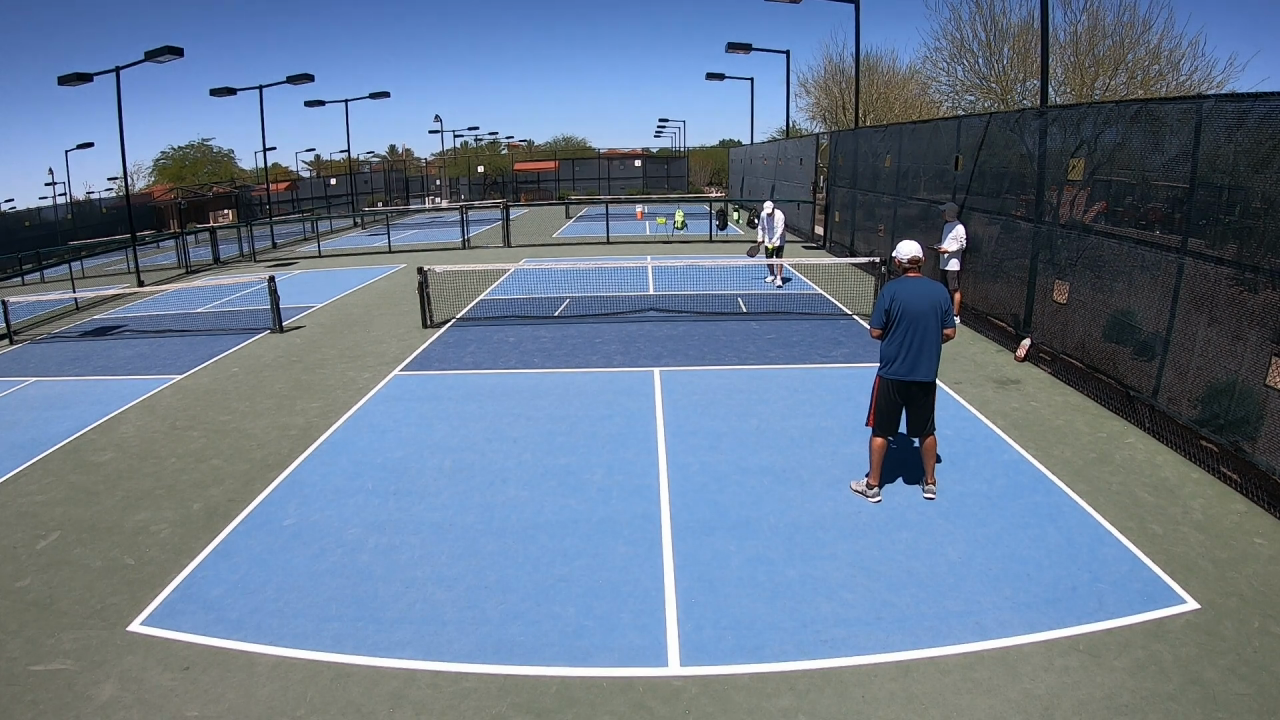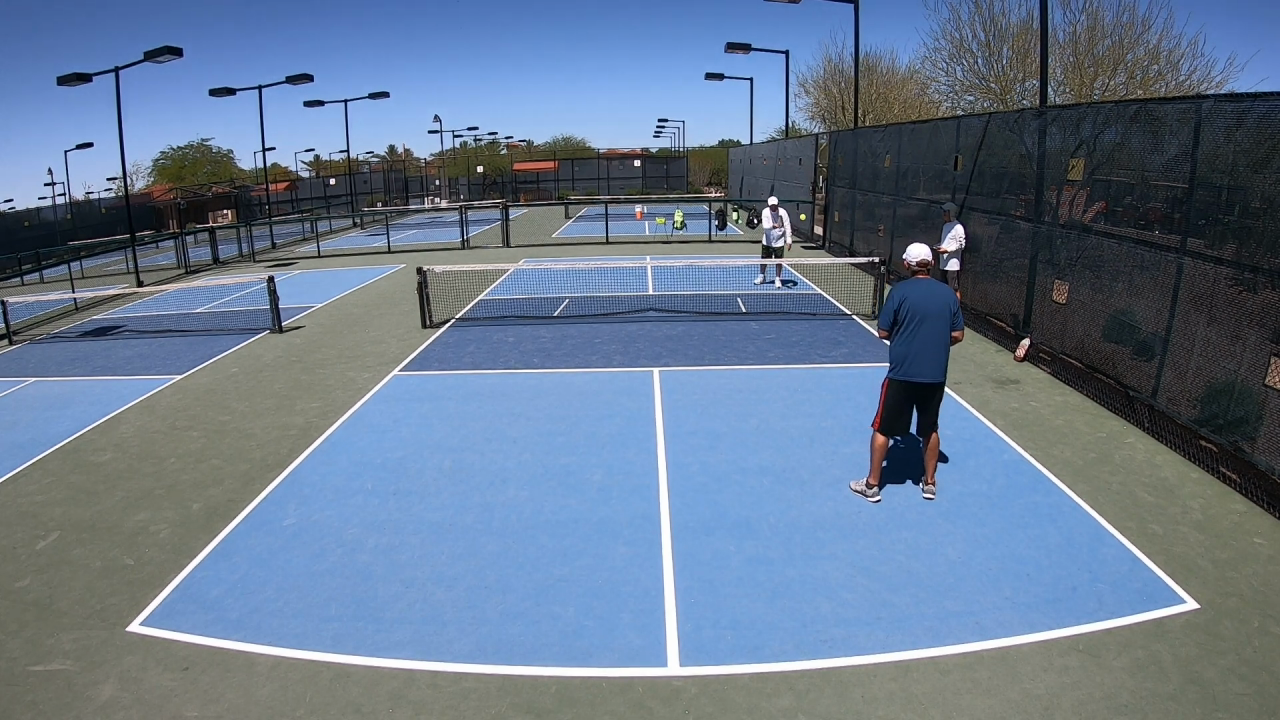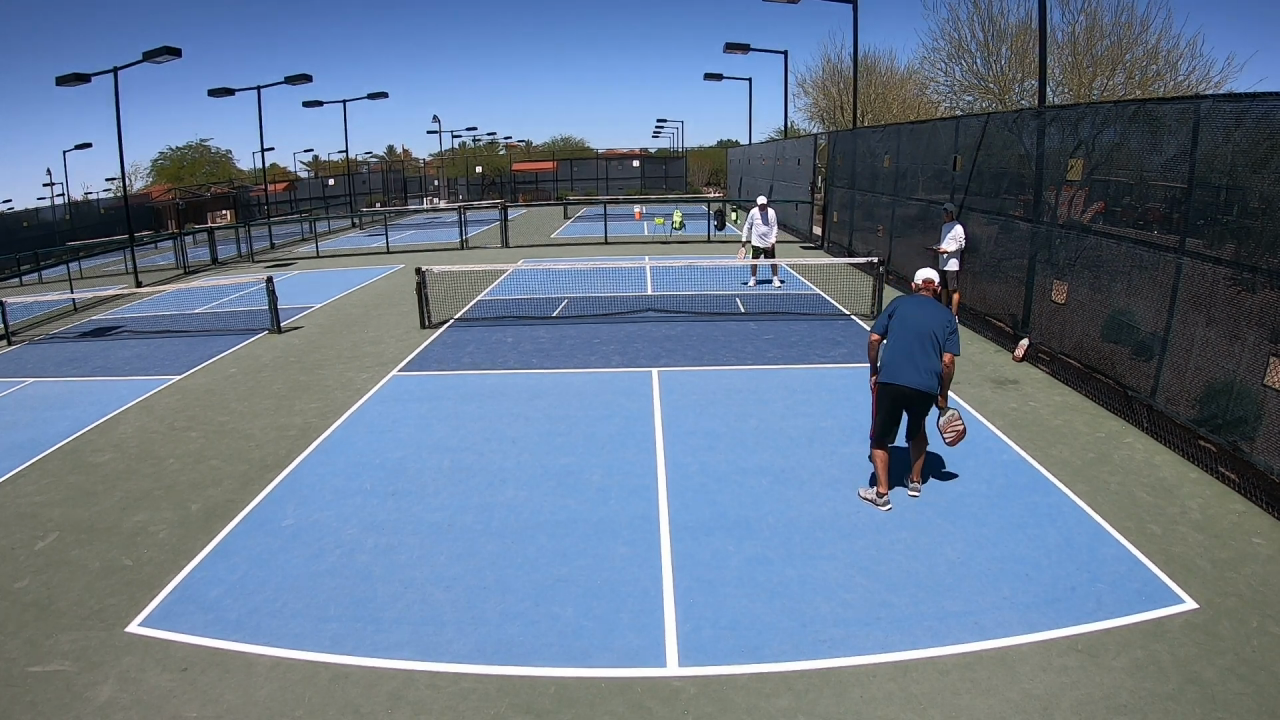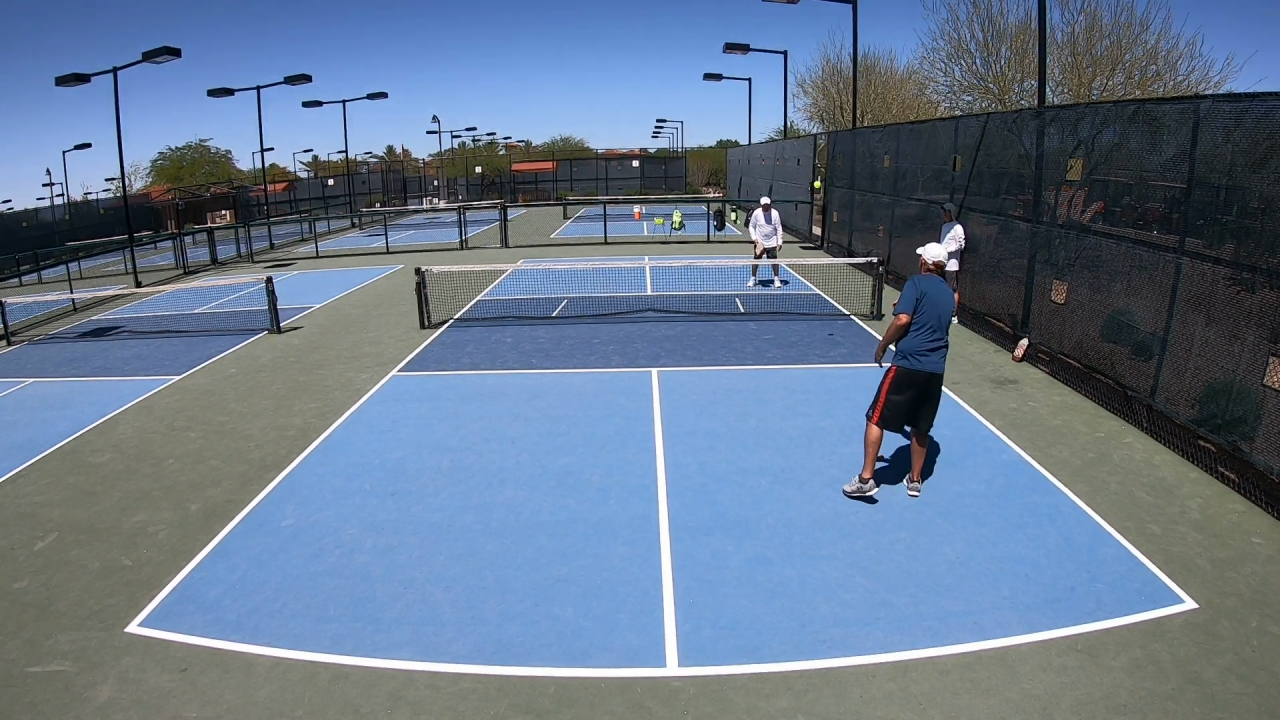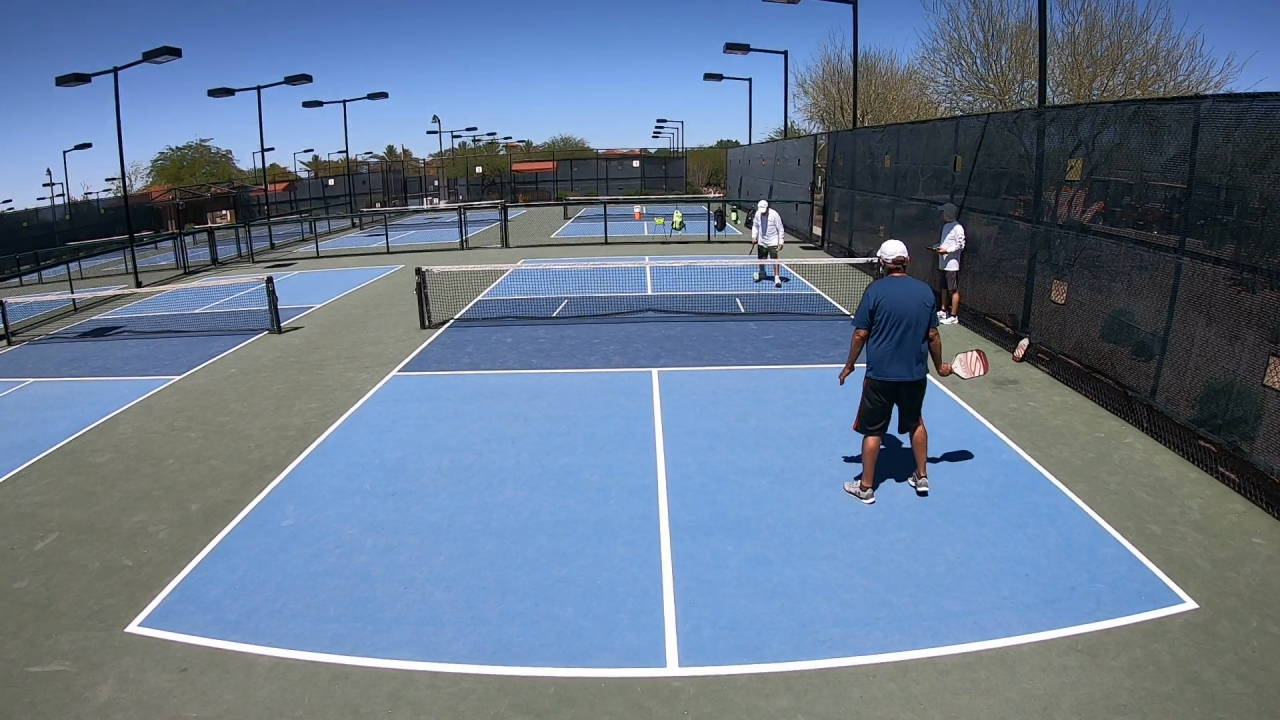
dt=0.7s
person 1, frame 1
left shoulder: (890, 290)
right shoulder: (940, 291)
left elbow: (875, 332)
right elbow: (949, 333)
left hip: (892, 374)
right hip: (926, 375)
left knee: (880, 430)
right knee: (926, 431)
left ankle: (872, 485)
right ankle: (930, 482)
person 1, frame 2
left shoulder: (900, 291)
right shoulder: (948, 294)
left elbow: (884, 333)
right elbow: (957, 336)
left hip: (902, 374)
right hip: (936, 375)
left knee: (883, 429)
right knee: (930, 429)
left ankle: (872, 484)
right ankle: (929, 482)
person 1, frame 3
left shoulder: (899, 303)
right shoulder: (947, 316)
left elbow: (874, 339)
right elbow: (947, 363)
left wrist: (874, 371)
right wrist: (943, 396)
left hip: (891, 380)
right hip: (927, 386)
left knee: (879, 438)
right knee: (917, 430)
left ankle: (881, 493)
right ankle: (915, 481)
person 1, frame 4
left shoulder: (917, 282)
right shoulder: (948, 293)
left elbow: (903, 320)
left wrist: (882, 346)
left hip: (908, 365)
right hip: (935, 370)
left knee: (876, 419)
right knee: (921, 427)
left ankle: (866, 478)
right ankle: (915, 480)
person 1, frame 5
left shoulder: (876, 290)
right shoulder: (924, 291)
left elbow: (861, 334)
right elbow: (933, 335)
left wrist: (849, 365)
right wrist: (939, 364)
left hip: (880, 374)
right hip: (915, 373)
left knee: (872, 430)
right knee: (915, 423)
left ankle: (866, 487)
right ankle: (922, 477)
